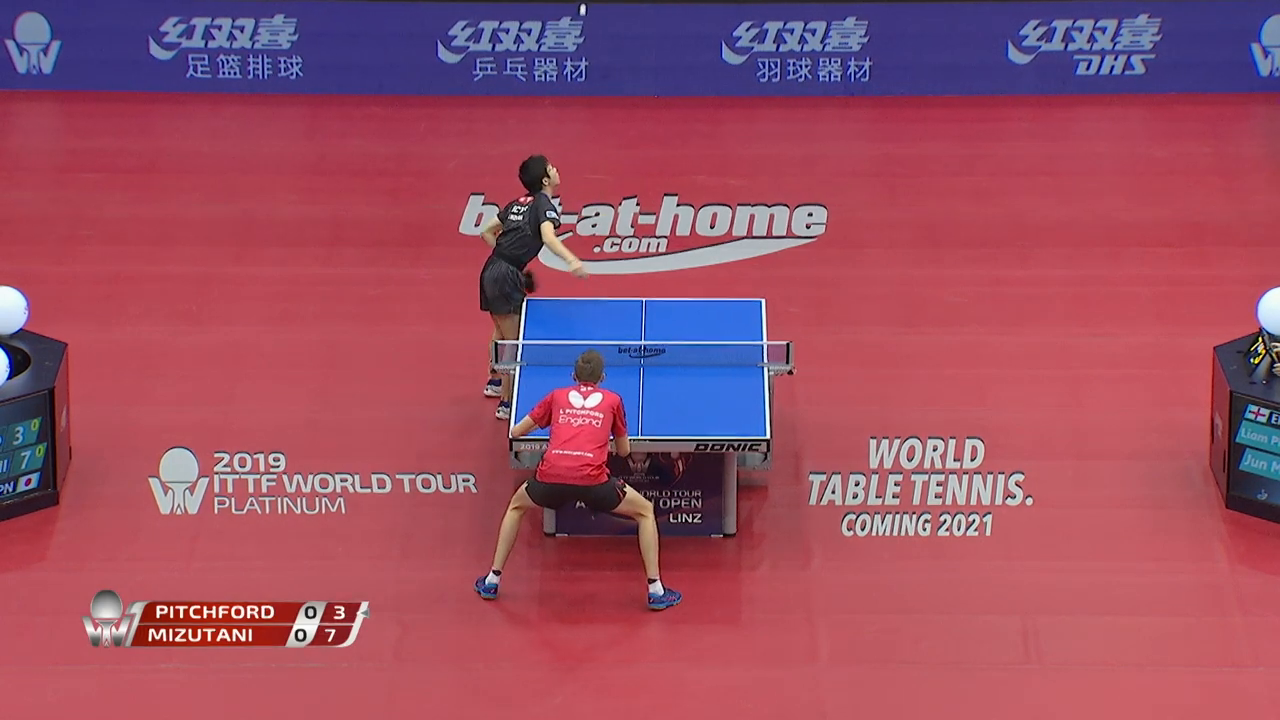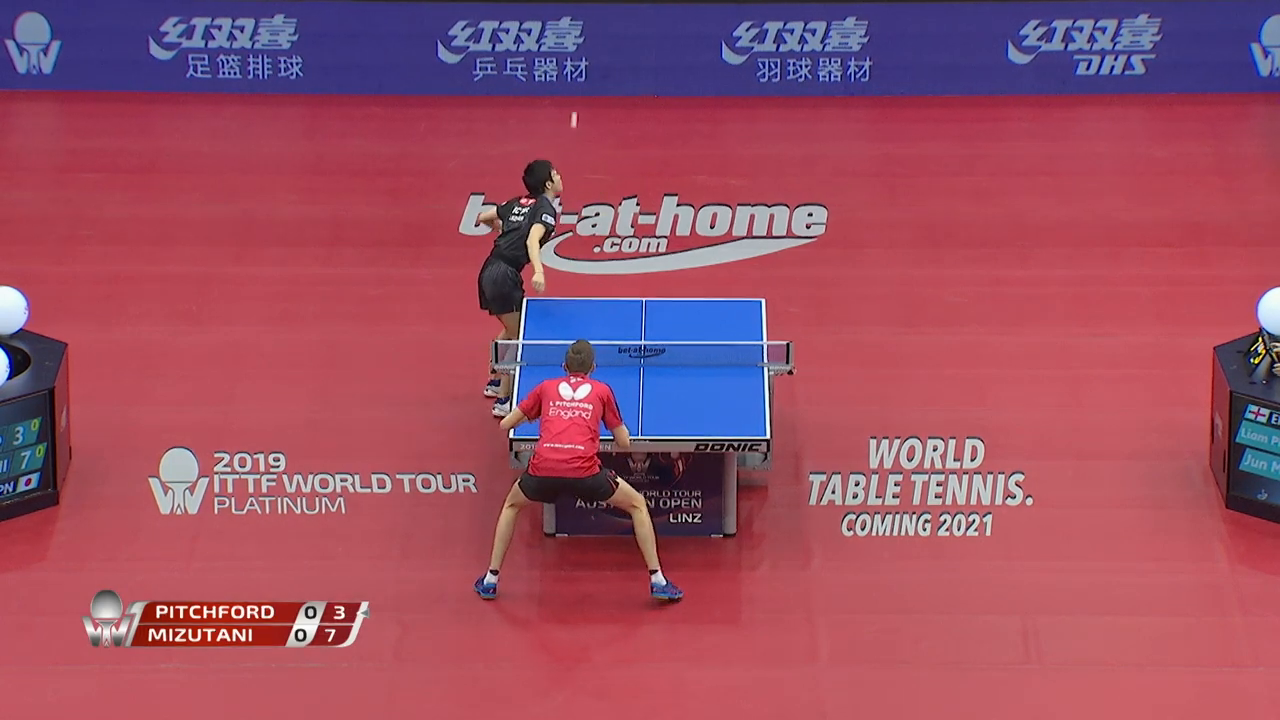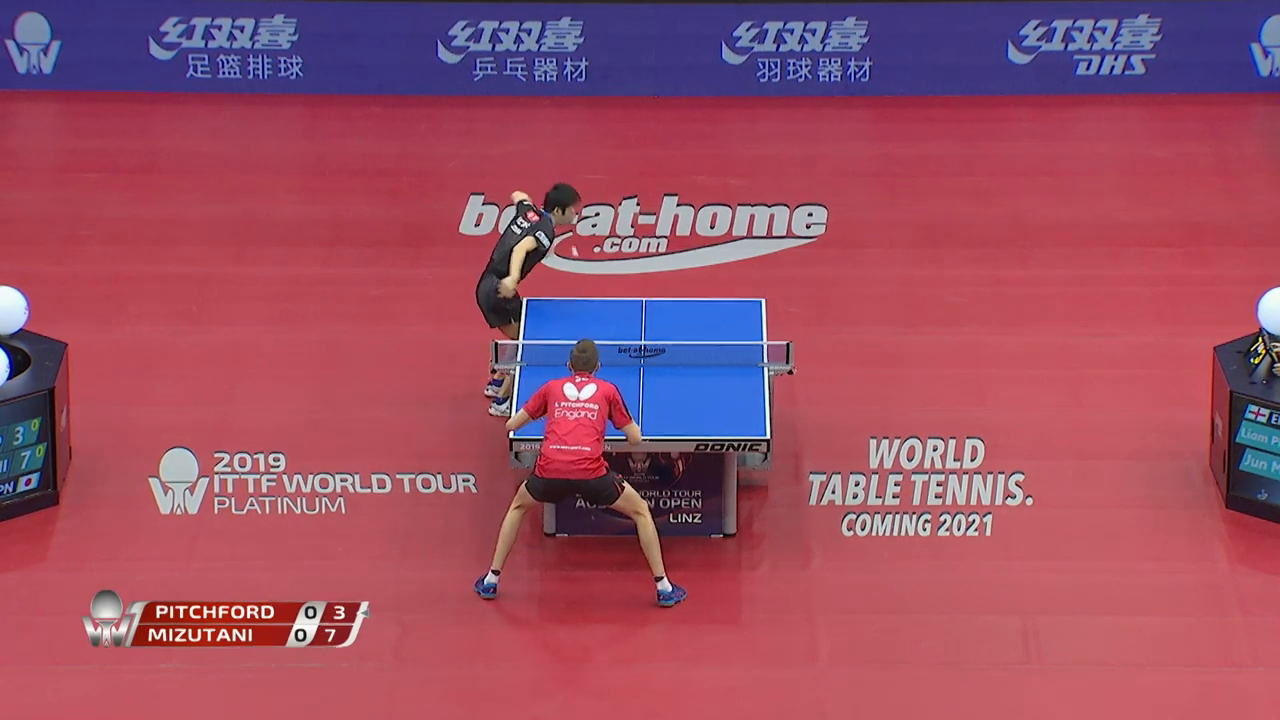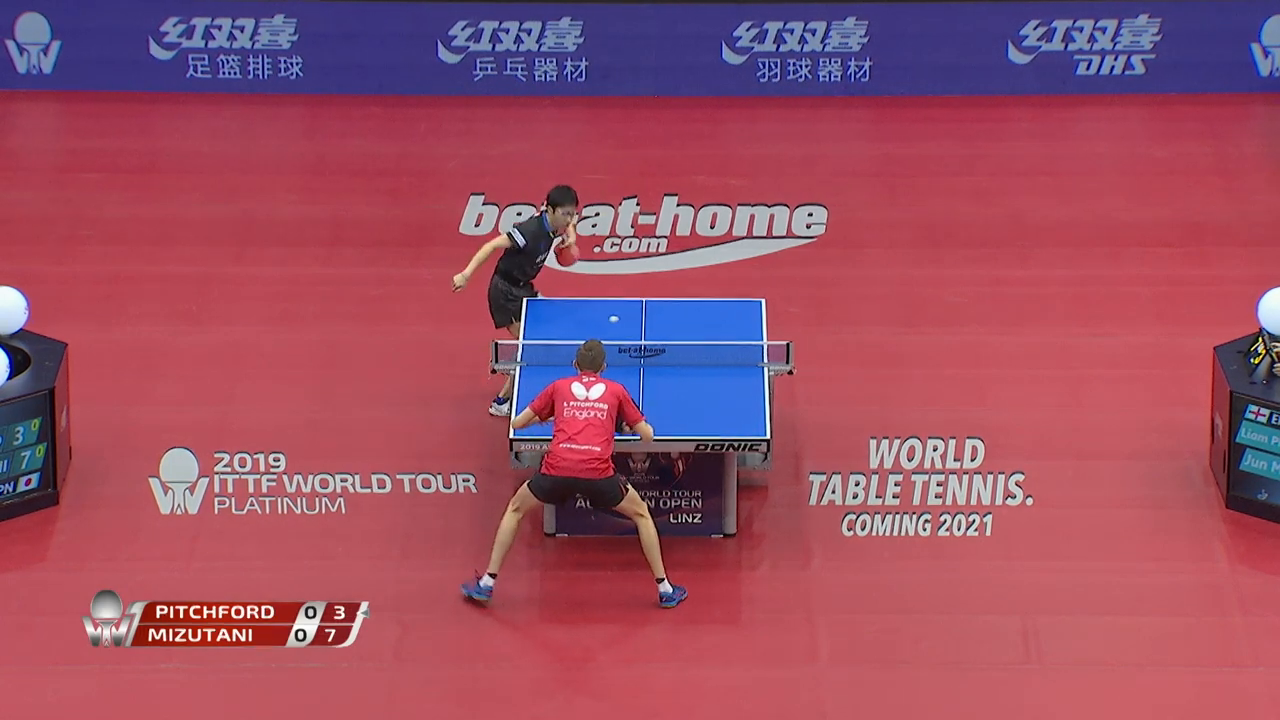
dt=0.2s
person 1, frame 1
left shoulder: (557, 396)
right shoulder: (613, 400)
left elbow: (516, 432)
right elbow: (624, 451)
left hip: (550, 477)
right hip: (591, 480)
left knee: (516, 506)
right knee: (645, 512)
left ankle: (492, 580)
right ankle: (655, 590)
person 1, frame 2
left shoulder: (546, 387)
right shoulder: (602, 391)
left elbow: (504, 425)
right elbow: (624, 443)
left wrist: (533, 414)
right wrist: (619, 428)
left hip: (543, 470)
right hip: (584, 471)
left knee: (511, 505)
right knee: (638, 505)
left ankle: (491, 580)
right ankle: (658, 581)
person 1, frame 3
left shoulder: (551, 387)
right shoulder: (608, 390)
left elbow: (511, 425)
right elbow: (635, 438)
left wrist: (546, 414)
right wrist: (629, 425)
left hip: (550, 471)
right hip: (590, 473)
left knee: (518, 506)
right knee: (641, 511)
left ankle: (491, 580)
right ankle: (664, 587)
person 1, frame 4
left shoulder: (558, 386)
right shoulder: (616, 390)
left elbow: (517, 424)
right elbow: (647, 435)
left wrist: (543, 416)
right wrist: (635, 423)
left hip: (556, 471)
right hip: (597, 473)
left knee: (515, 510)
right knee: (641, 514)
left ankle: (486, 584)
right ankle: (665, 589)
person 2, frame 1
left shoulder: (518, 203)
right shoulder: (545, 206)
left elbow: (488, 232)
right elbow: (548, 236)
right wrist: (571, 260)
left hip: (491, 270)
right hip: (506, 276)
left knee: (502, 332)
right knee: (514, 341)
left ankle: (495, 382)
right ankle: (507, 405)
person 2, frame 2
left shoulder: (517, 203)
right shoulder: (547, 210)
left elbow: (484, 217)
right elbow: (533, 239)
right wrist: (539, 271)
left hip: (489, 270)
right hip: (504, 275)
left knee: (511, 331)
right knee: (520, 338)
left ankle: (495, 382)
right ankle: (503, 401)
person 2, frame 3
left shoulder: (527, 211)
right shoulder: (545, 229)
left elbow: (518, 195)
right elbow: (520, 249)
right wrist: (512, 277)
left hip: (489, 285)
right hip: (499, 288)
left ankle: (497, 382)
right ankle: (502, 401)
person 2, frame 4
left shoulder: (552, 222)
right shoulder: (531, 231)
left elbow: (569, 221)
right elbow: (491, 245)
left wrist: (571, 236)
right wrist: (466, 273)
left hip: (523, 287)
right hip: (507, 290)
right ankle: (501, 401)
